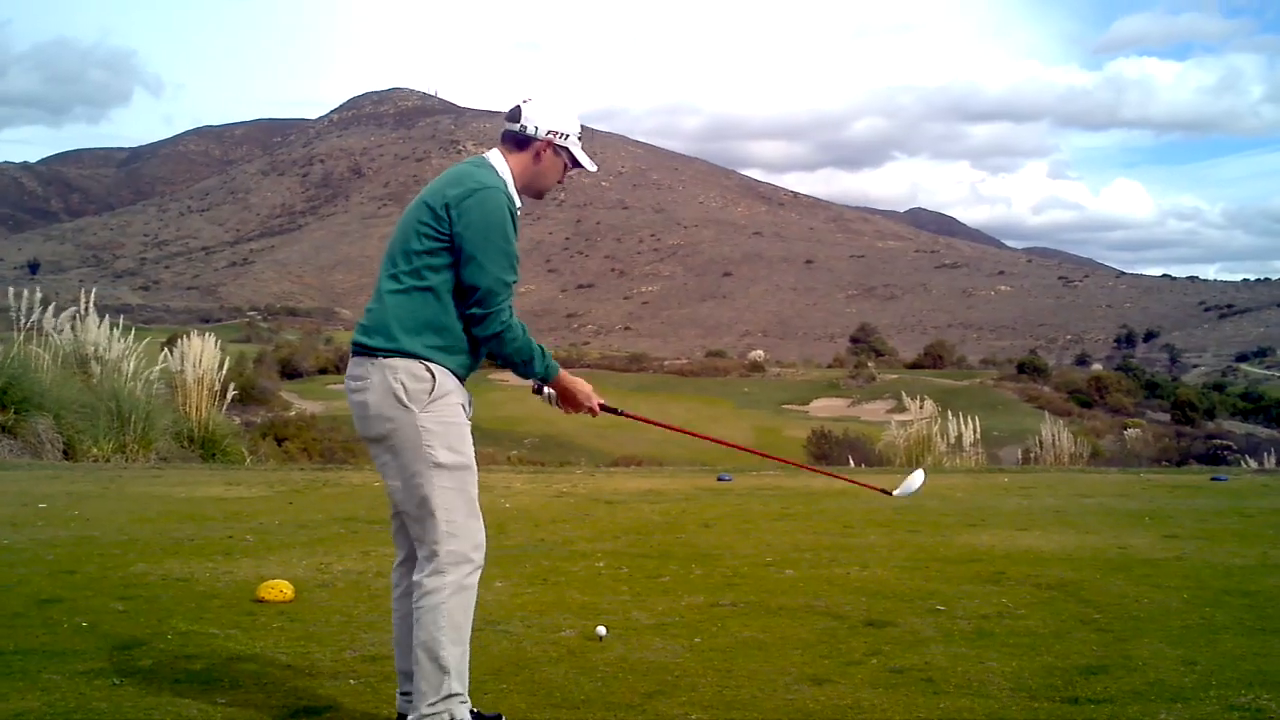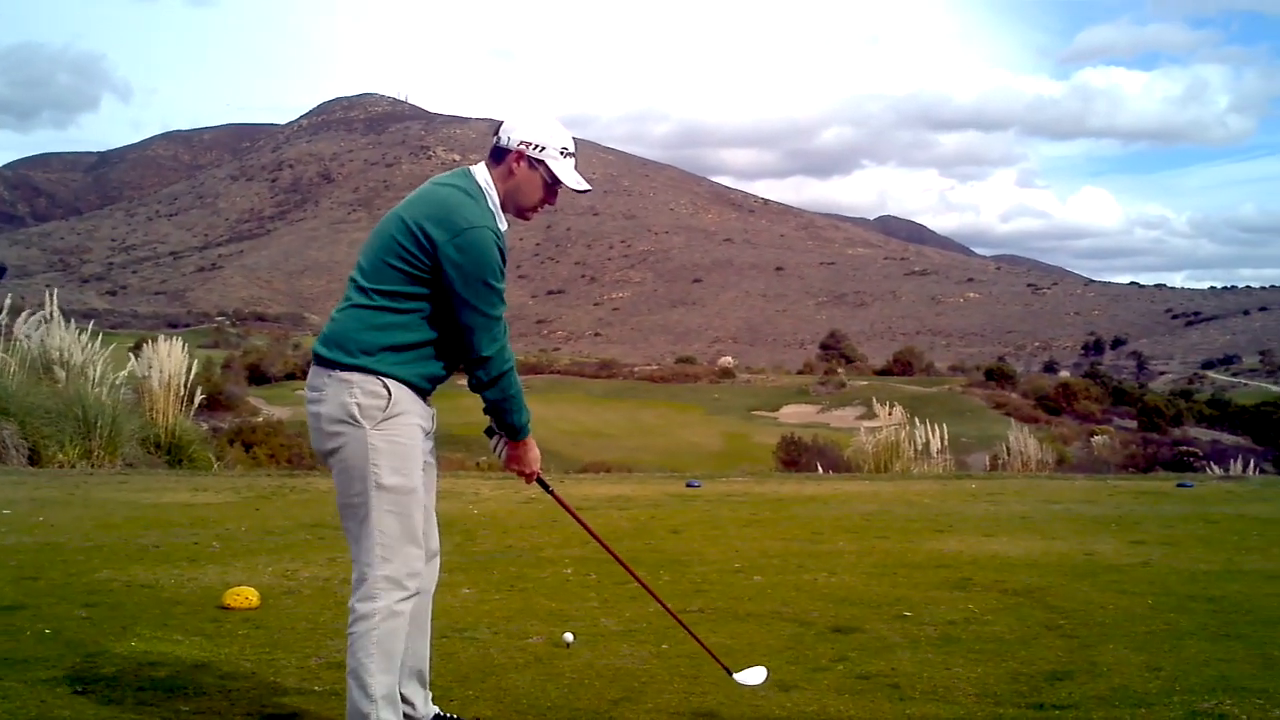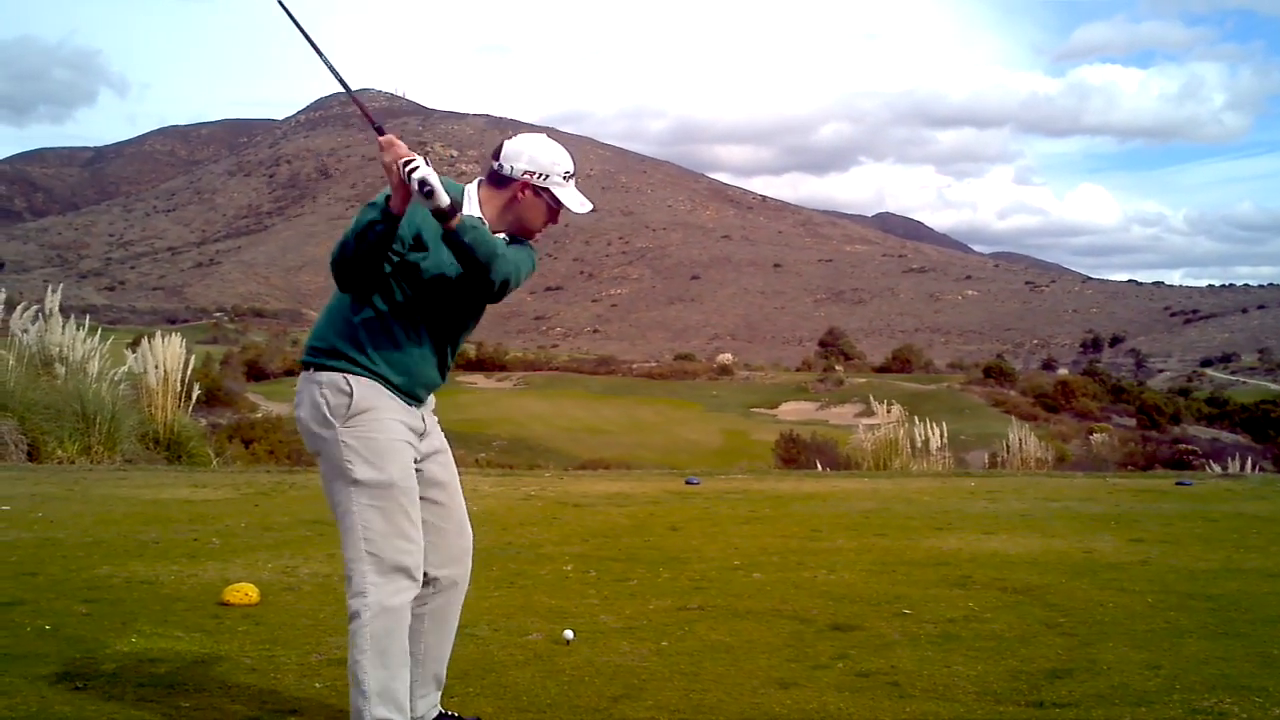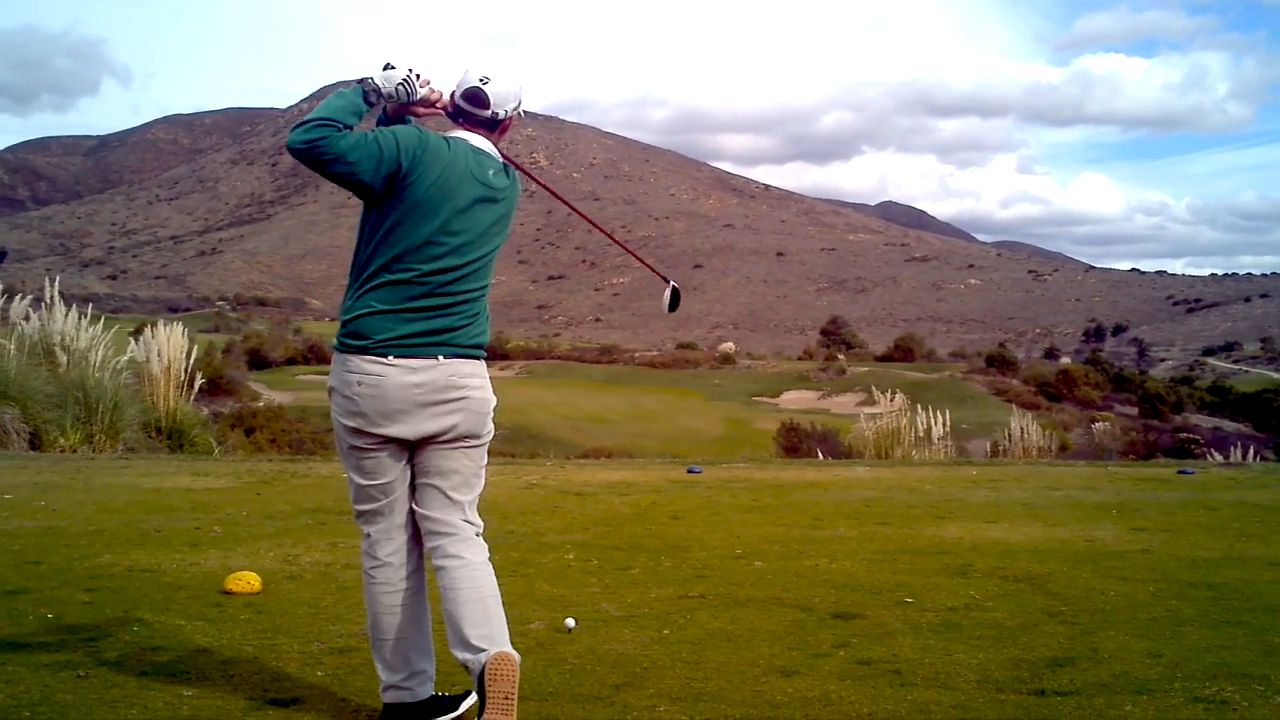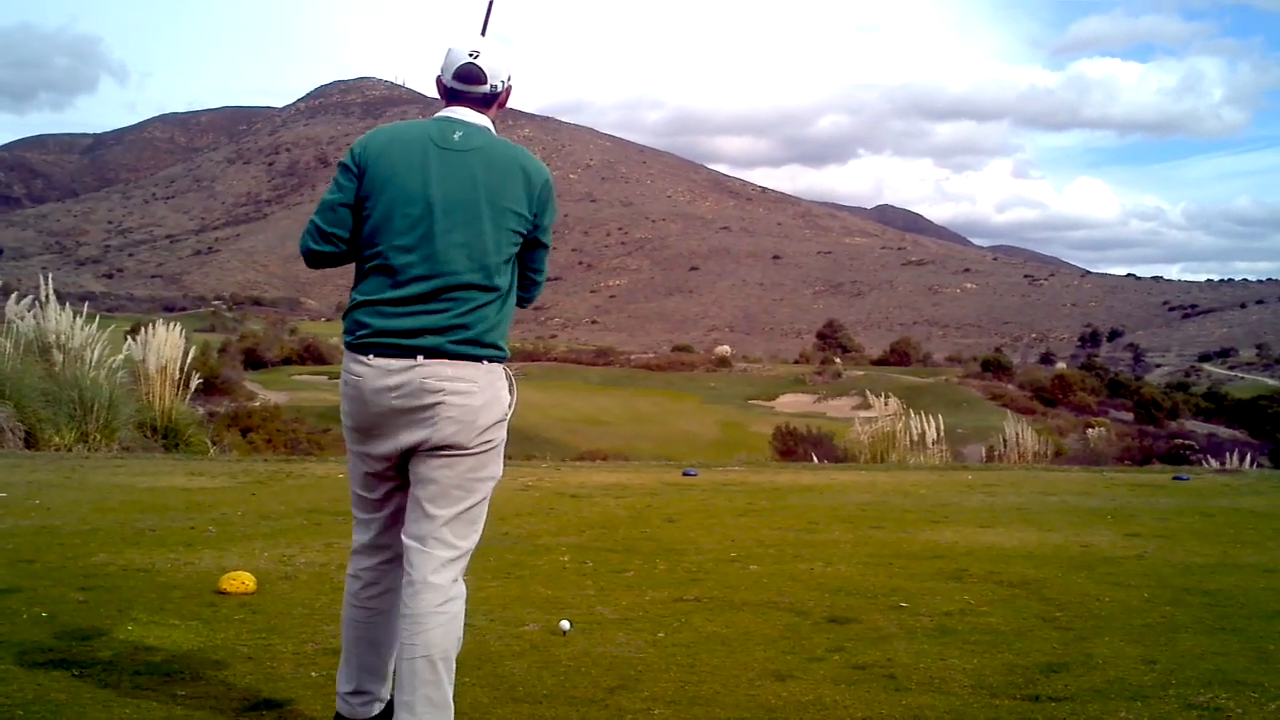
dt=1s
person 1, frame 1
left shoulder: (466, 185)
right shoulder: (485, 195)
right elbow: (490, 319)
left wrist: (541, 369)
right wrist: (555, 376)
left hip: (397, 378)
right hip: (412, 382)
left knee: (423, 552)
right knee: (453, 552)
person 1, frame 2
left shoulder: (461, 199)
right shoulder: (467, 225)
left elbow: (477, 336)
right elbow: (486, 346)
left wrist: (500, 417)
right wrist: (520, 434)
left hip: (389, 393)
right hip: (366, 394)
left knee: (417, 562)
right knee: (391, 573)
person 1, frame 3
left shoulder: (512, 252)
right shoulder: (410, 207)
left elbow: (489, 266)
right elbow: (350, 273)
left wrist: (446, 208)
right wrist: (396, 201)
left hip: (409, 406)
right hip: (352, 396)
left knee: (446, 561)
right knee: (389, 574)
person 1, frame 4
left shoulder: (417, 153)
right shoulder: (506, 185)
left elbow: (307, 141)
left wrist: (378, 89)
right wrist: (402, 116)
left hip: (371, 377)
right hip: (457, 381)
left knee: (388, 541)
right knee: (456, 533)
right ankle: (492, 655)
person 1, frame 5
left shoulder: (375, 148)
right shoulder: (530, 174)
left elbow: (318, 248)
right elbow: (528, 289)
left hip: (372, 373)
right hip: (466, 383)
left knee: (375, 548)
right knee: (436, 563)
